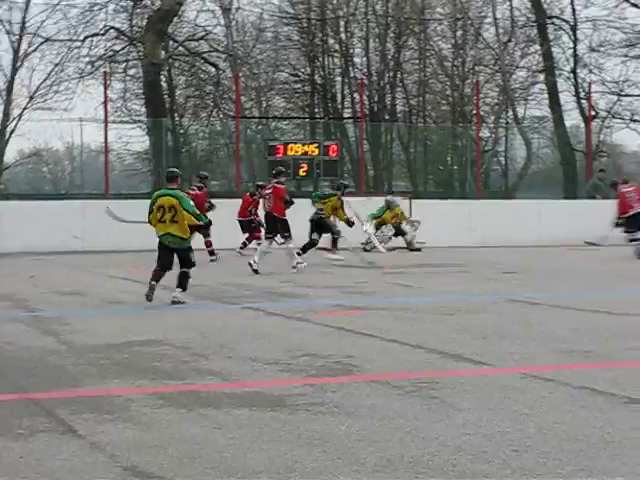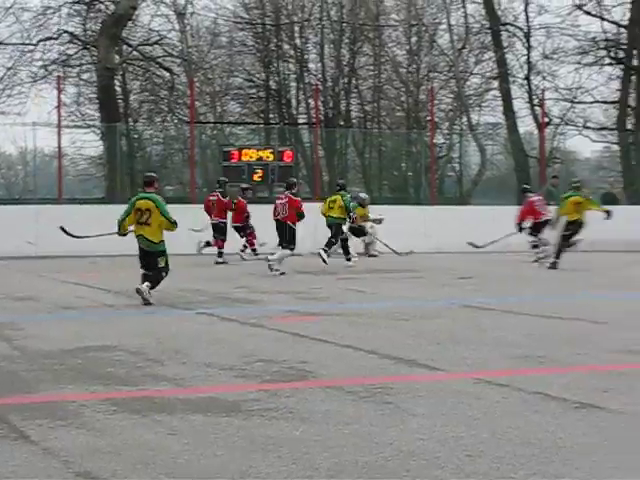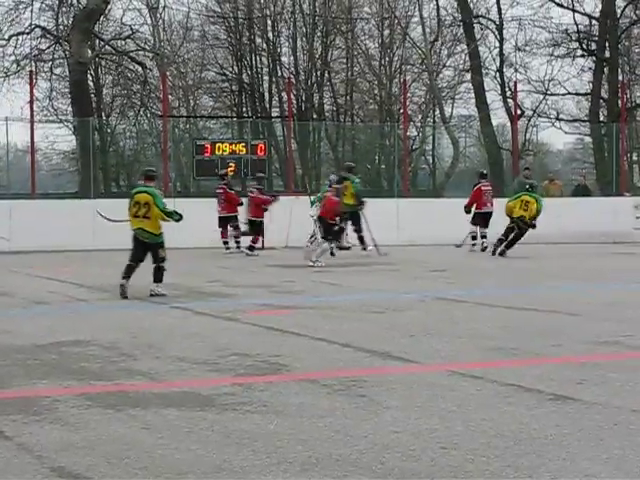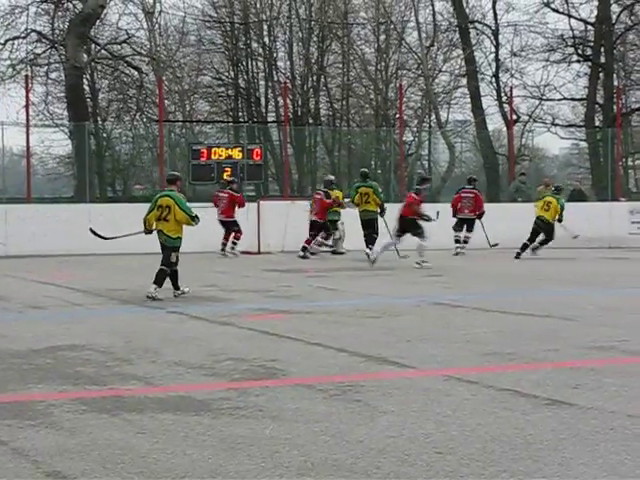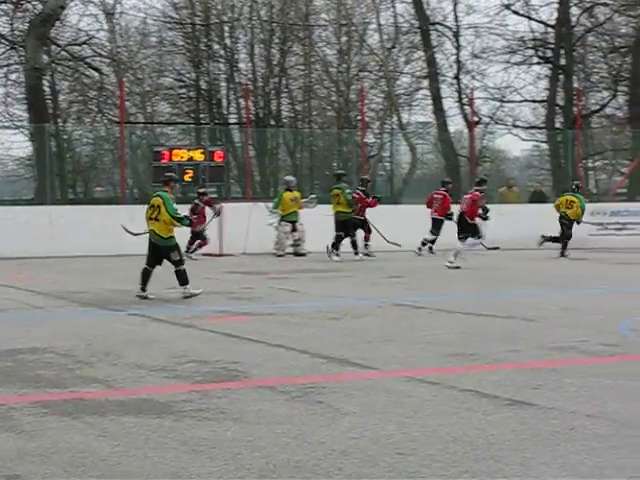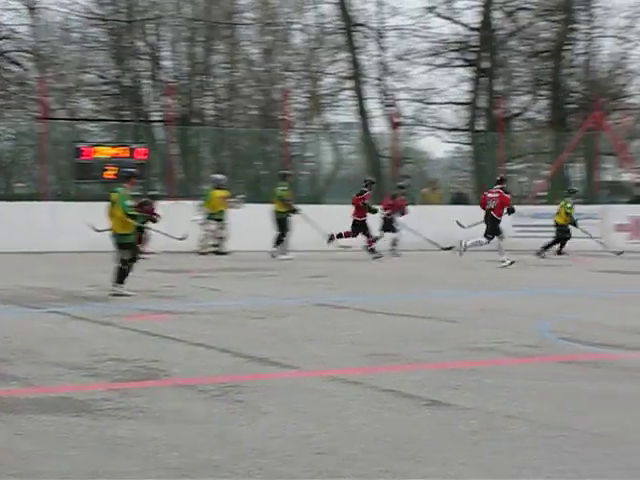
dt=0.4s
person 1, frame 1
left shoulder: (156, 196)
right shoulder: (180, 197)
left elbow: (152, 219)
right elbow: (193, 215)
right wrist: (205, 222)
left hip: (164, 238)
right hip: (181, 238)
left knee: (162, 266)
right knee: (186, 267)
left ankle: (152, 284)
right ankle: (178, 294)
person 1, frame 2
left shoulder: (136, 200)
right shoulder: (157, 200)
left elbow: (125, 219)
right elbow: (168, 222)
left wrist: (122, 231)
right wrist: (173, 225)
left hip: (141, 240)
right hip: (155, 242)
left knee: (147, 269)
right knee: (162, 271)
left ankle: (146, 295)
right ankle: (144, 287)
person 1, frame 3
left shoulder: (134, 193)
right shoulder: (155, 193)
left elbow: (131, 212)
right elbow: (163, 212)
right wrist: (176, 216)
left hip: (138, 232)
right hip: (153, 233)
left knee: (134, 260)
right knee: (159, 261)
left ankle: (124, 281)
right ankle: (156, 288)
person 1, frame 4
left shoulder: (158, 197)
right shoulder: (177, 197)
left elbow: (149, 216)
right elbow: (187, 216)
left wrist: (148, 228)
right wrist: (195, 219)
left hip: (162, 235)
right hip: (173, 236)
left knee: (171, 263)
right knee: (166, 265)
left ankle: (177, 289)
right ankle: (153, 290)
person 1, frame 5
left shoulder: (155, 197)
right shoulder: (168, 198)
left elbow: (148, 216)
right elbow: (173, 217)
right wrist: (187, 221)
left hip: (154, 236)
right hip: (165, 237)
left knee: (150, 264)
right knee: (179, 263)
left ankle: (142, 291)
right ankle: (186, 290)
person 1, frame 6
left shoulder: (118, 192)
right shoulder: (124, 194)
left elbow: (112, 212)
right elbow: (127, 213)
right wrist: (141, 218)
left hip: (124, 232)
right hip: (123, 233)
left knee: (131, 259)
right knee: (125, 261)
left ankle: (117, 284)
right ankle: (117, 288)
